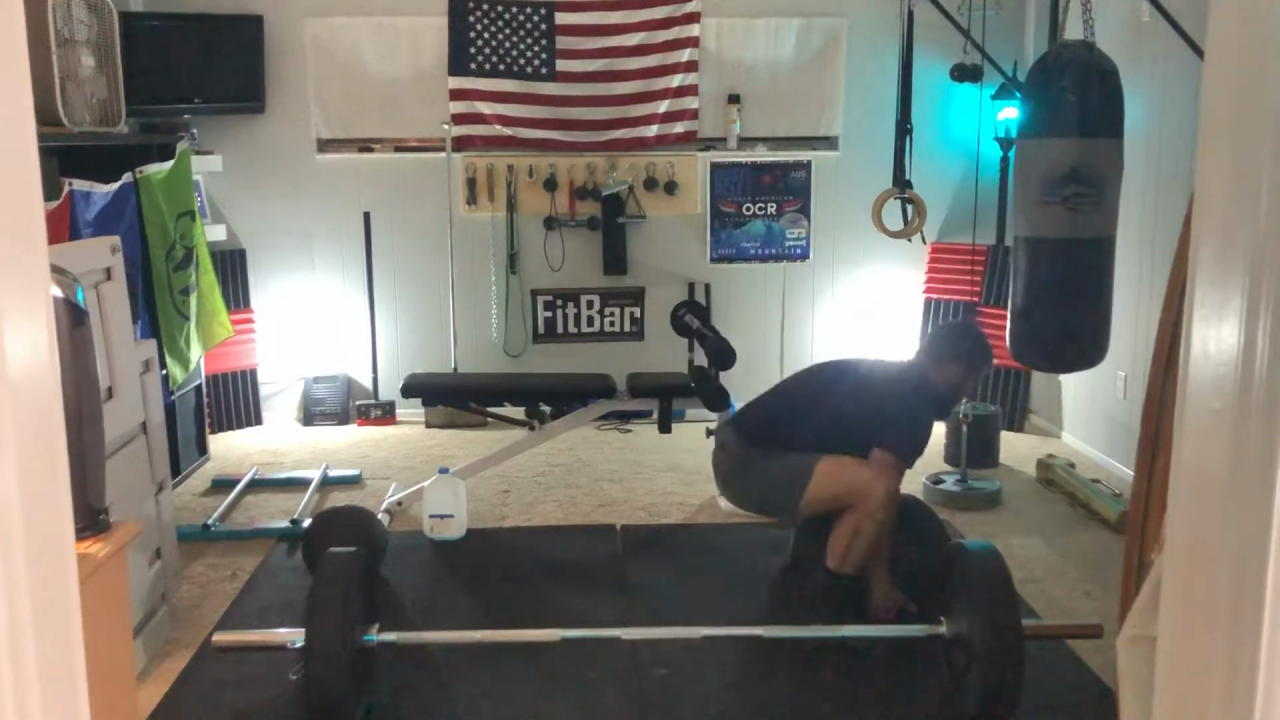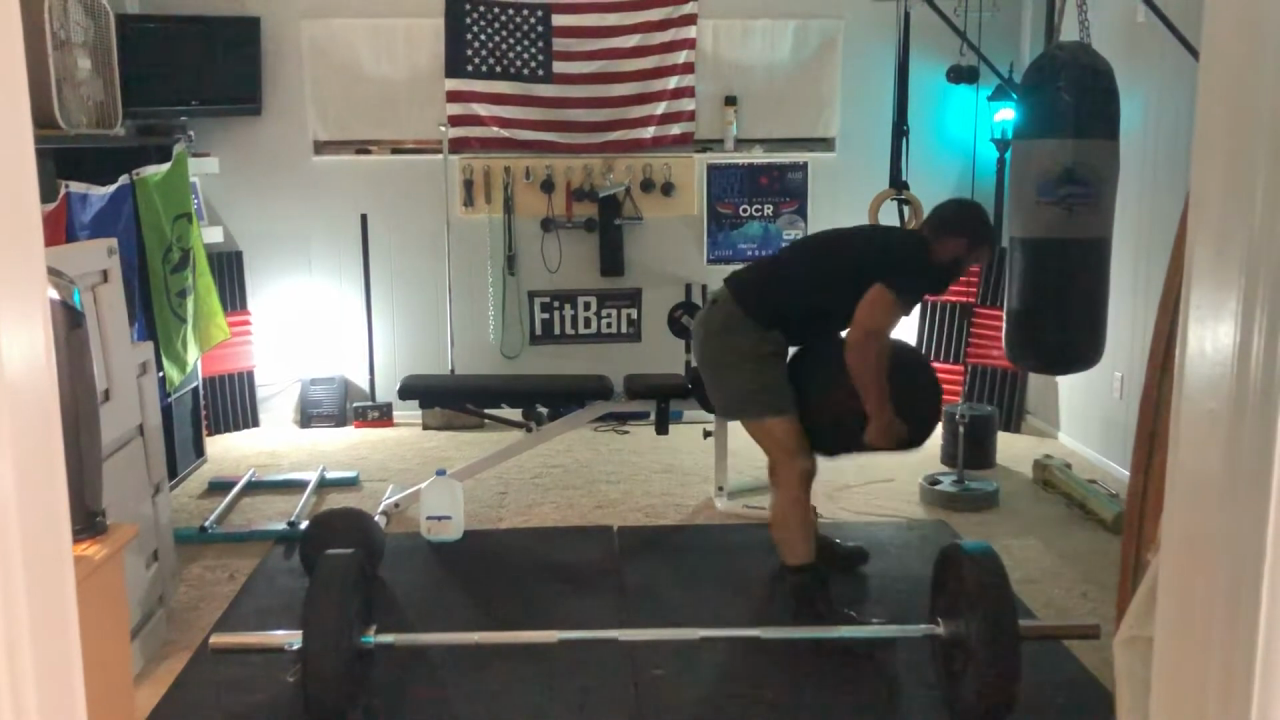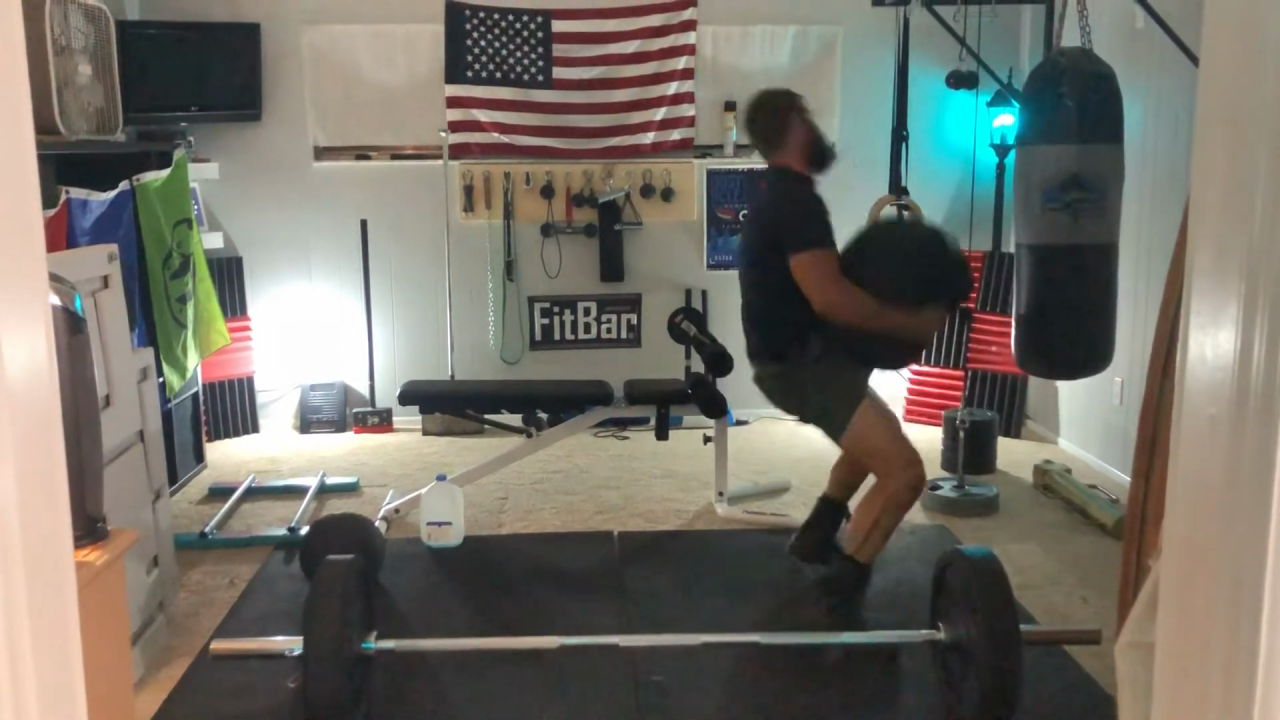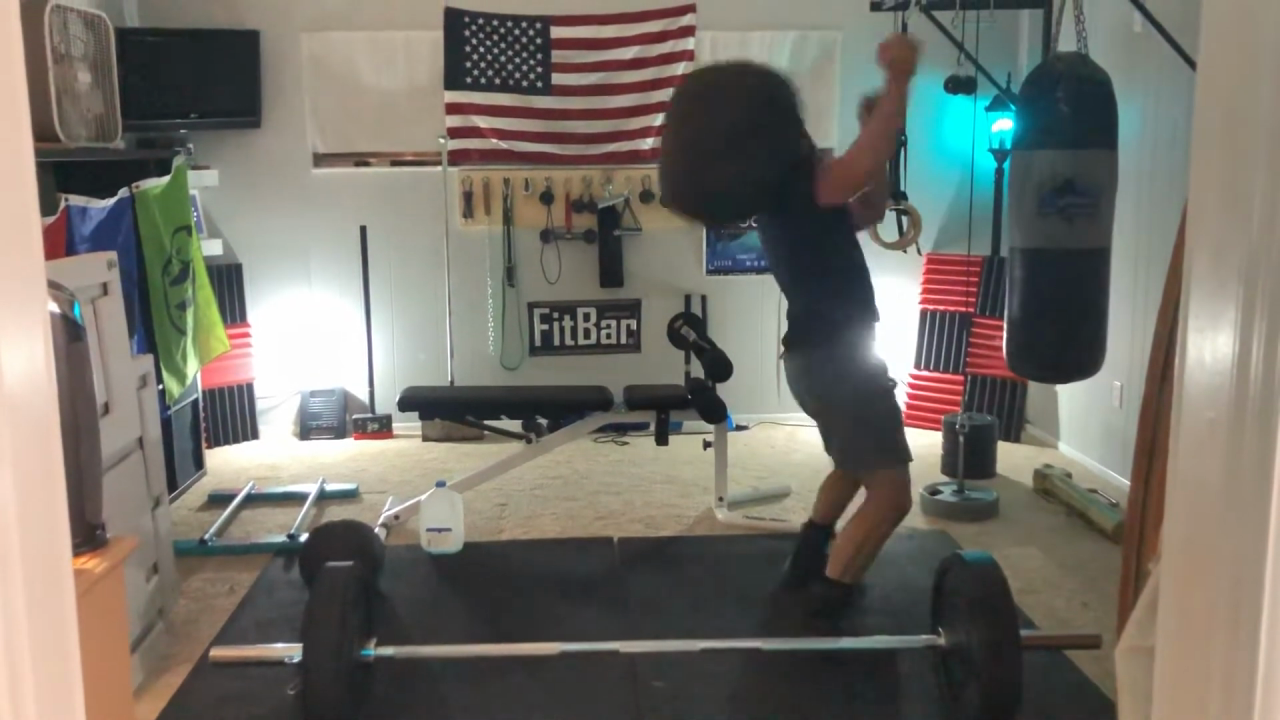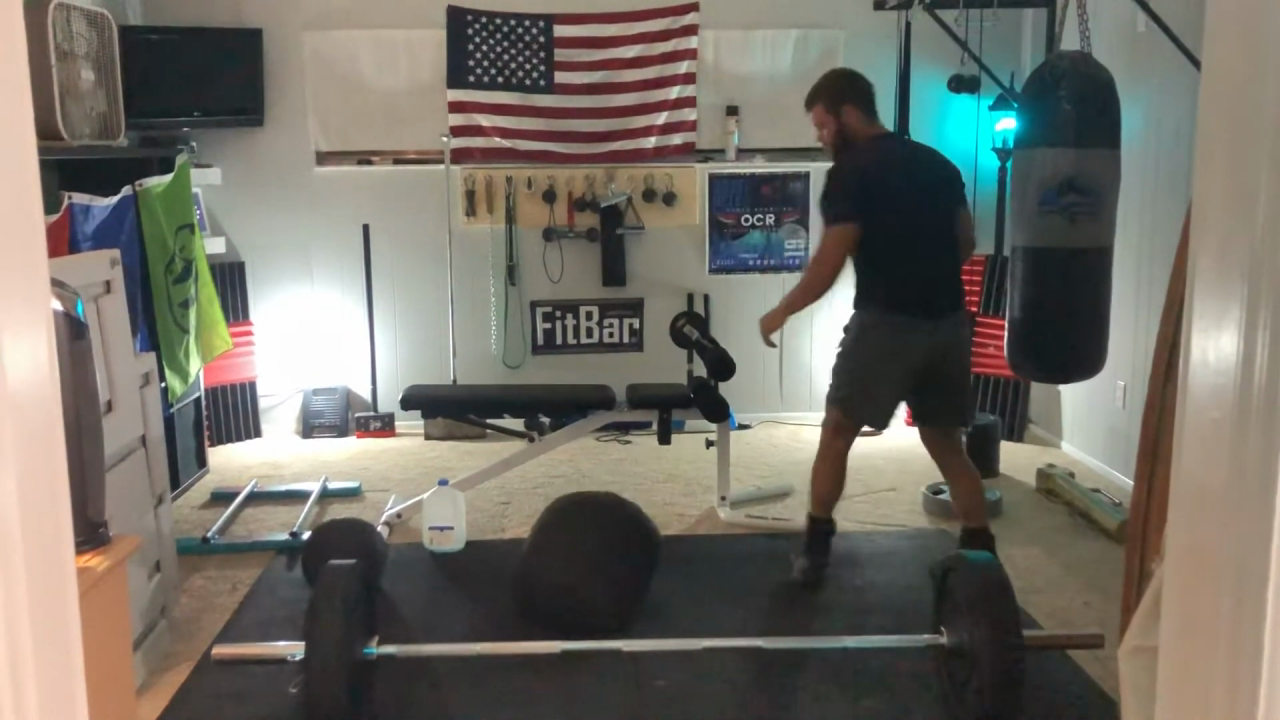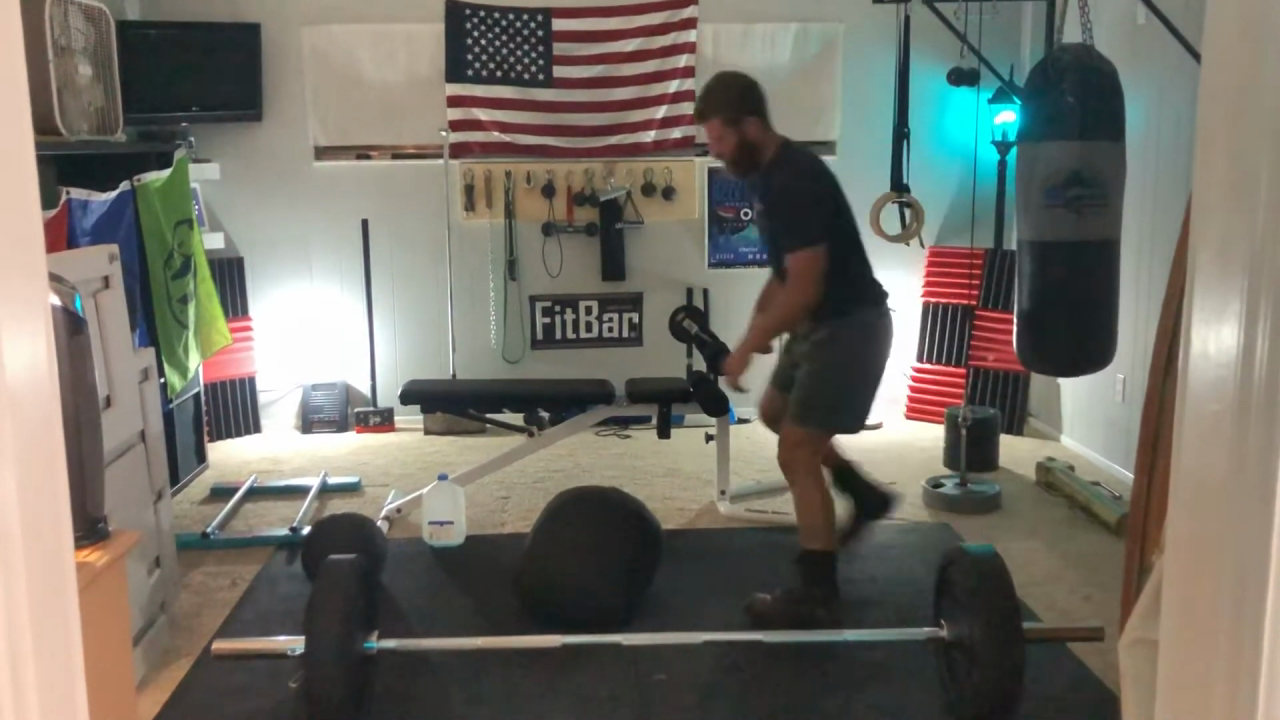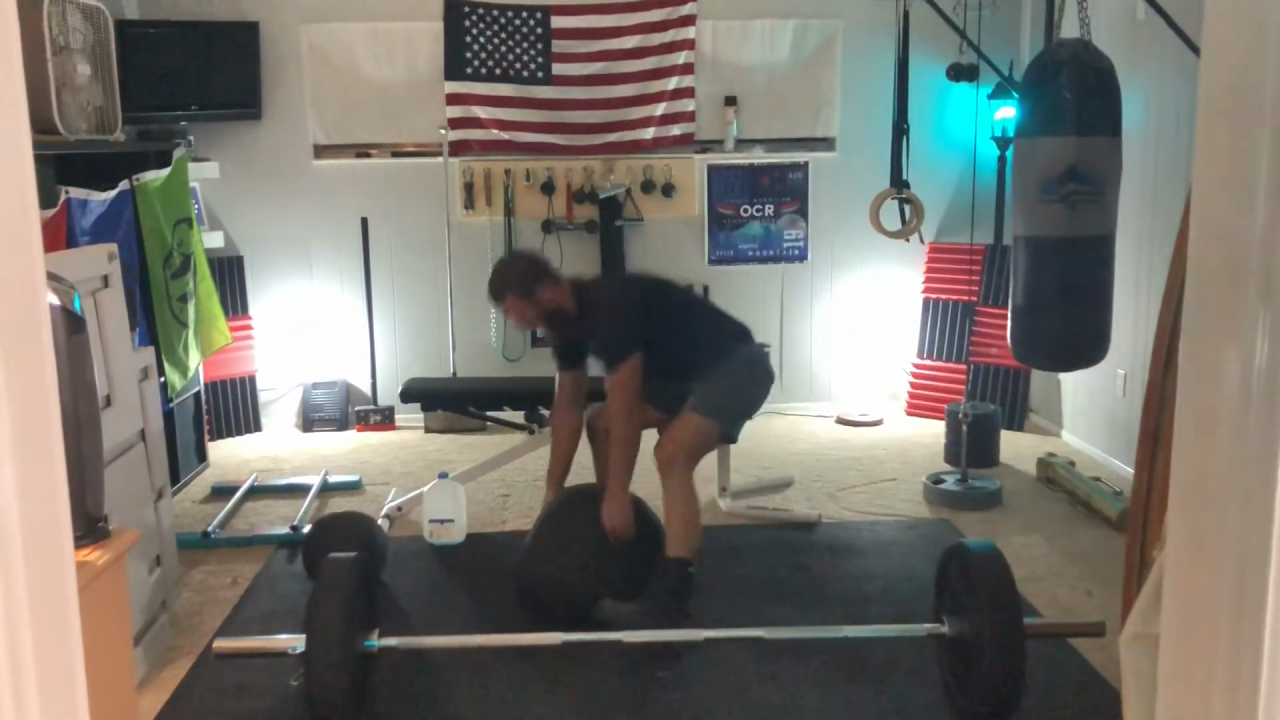
dt=0.7s
person 1, frame 1
left shoulder: (884, 378)
right shoulder: (910, 409)
left elbow: (867, 474)
right elbow: (883, 494)
right wrist: (881, 585)
left hip: (741, 442)
right hip: (747, 461)
right knee: (876, 490)
person 1, frame 2
left shoulder: (891, 249)
right shoulder: (912, 264)
left elbow: (857, 334)
right elbow: (862, 338)
right wrist: (882, 418)
left hip: (734, 320)
right hip: (738, 338)
right knee: (792, 466)
left ankle: (806, 544)
right ankle: (811, 607)
person 1, frame 3
left shoulder: (780, 197)
right shoulder: (794, 201)
right elbow: (830, 299)
left wrist: (895, 312)
right wrist: (911, 323)
left hip: (796, 354)
right hip: (800, 364)
left knee: (877, 432)
right knee: (904, 469)
left ankle: (817, 536)
right ankle: (839, 591)
person 1, frame 4
left shoulder: (788, 194)
right shoulder: (793, 179)
left elbow: (866, 207)
right elbow: (862, 175)
left wrist: (876, 119)
right wrist: (897, 81)
left hip: (815, 352)
right hip: (835, 354)
left knee: (857, 464)
right knee: (890, 491)
left ankle: (807, 558)
right ankle: (820, 610)
person 1, frame 5
left shoulder: (851, 173)
right shoulder: (935, 164)
left elbow: (830, 261)
right elbow: (966, 239)
left wrist: (779, 313)
left hip: (884, 325)
right hip: (949, 325)
left knee: (836, 436)
right knee: (947, 446)
left ankle: (815, 553)
person 1, frame 6
left shoulder: (795, 183)
right shoulder: (772, 171)
left elbow: (807, 287)
left wrist: (747, 346)
right wrist: (761, 314)
left hip: (849, 326)
right hip: (822, 321)
left knee: (796, 450)
right knee: (775, 411)
left ankle: (818, 593)
right ankle: (864, 495)
person 1, frame 7
left shoulder: (611, 309)
right shoulder: (568, 319)
left elbow: (624, 409)
right elbow: (568, 405)
left wrist: (617, 492)
right wrist: (554, 486)
left hip: (735, 366)
left knee: (672, 456)
right knee: (600, 422)
left ankle: (670, 599)
right ankle: (608, 539)
